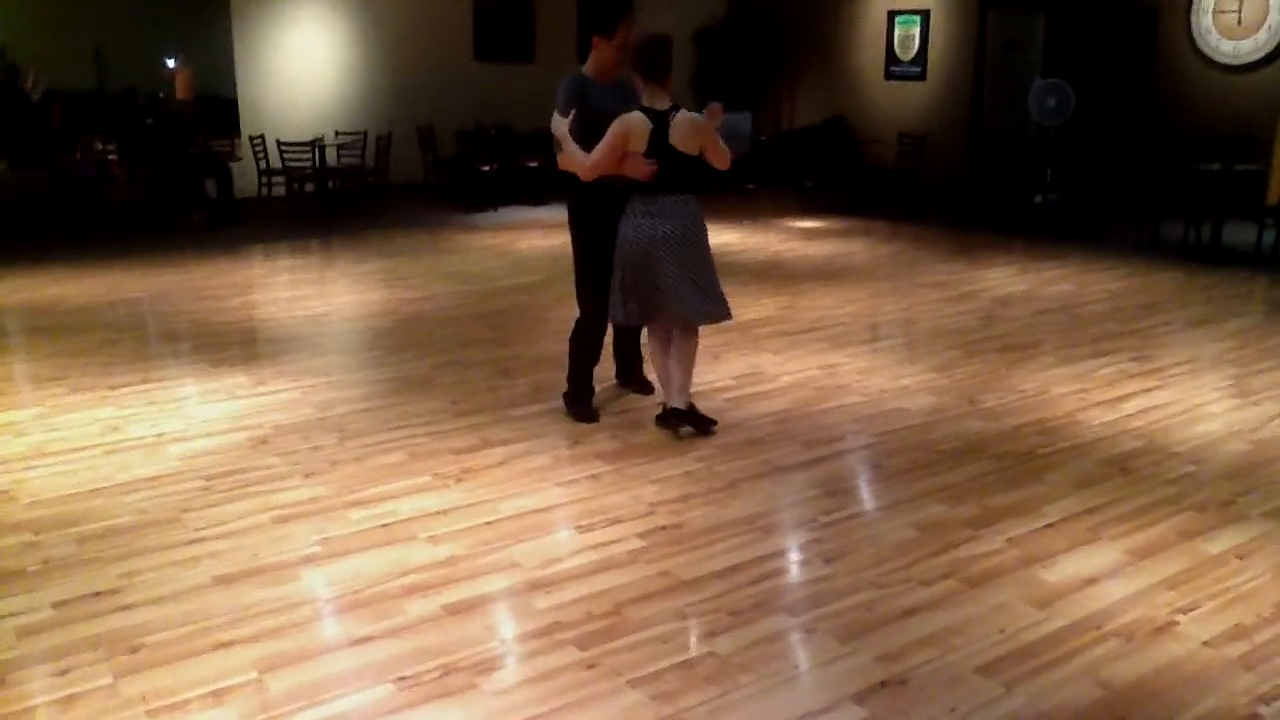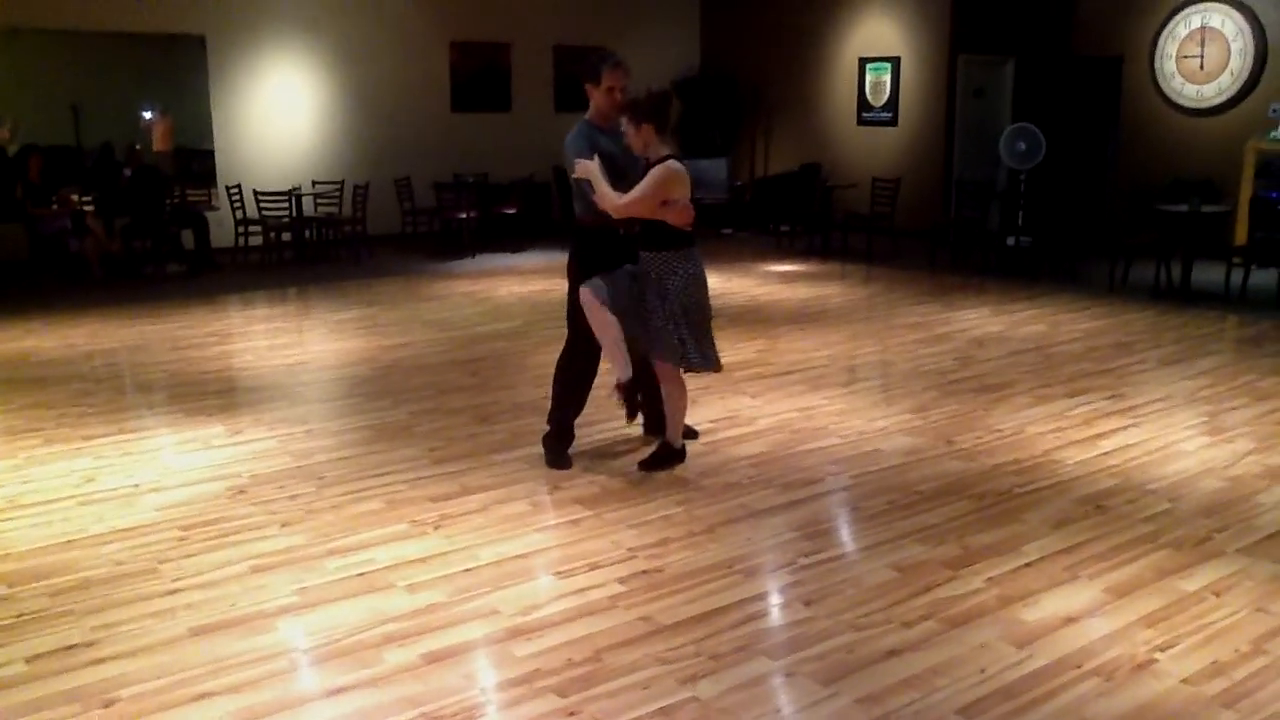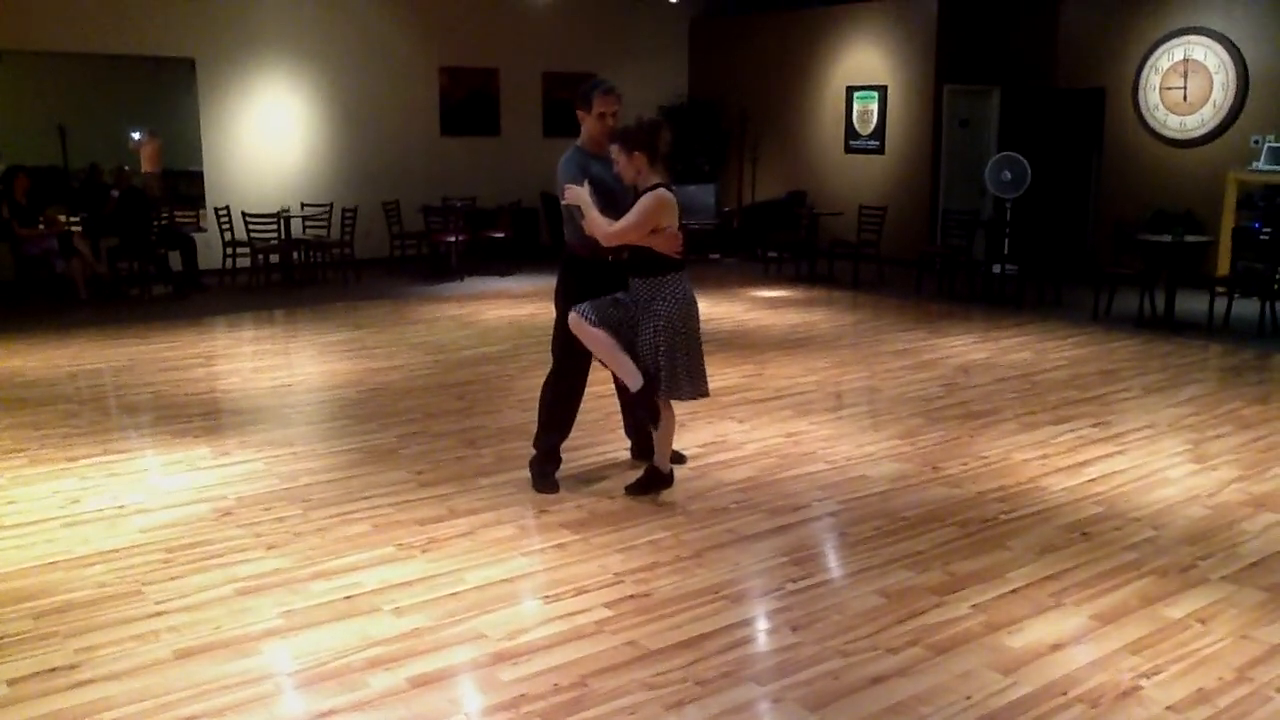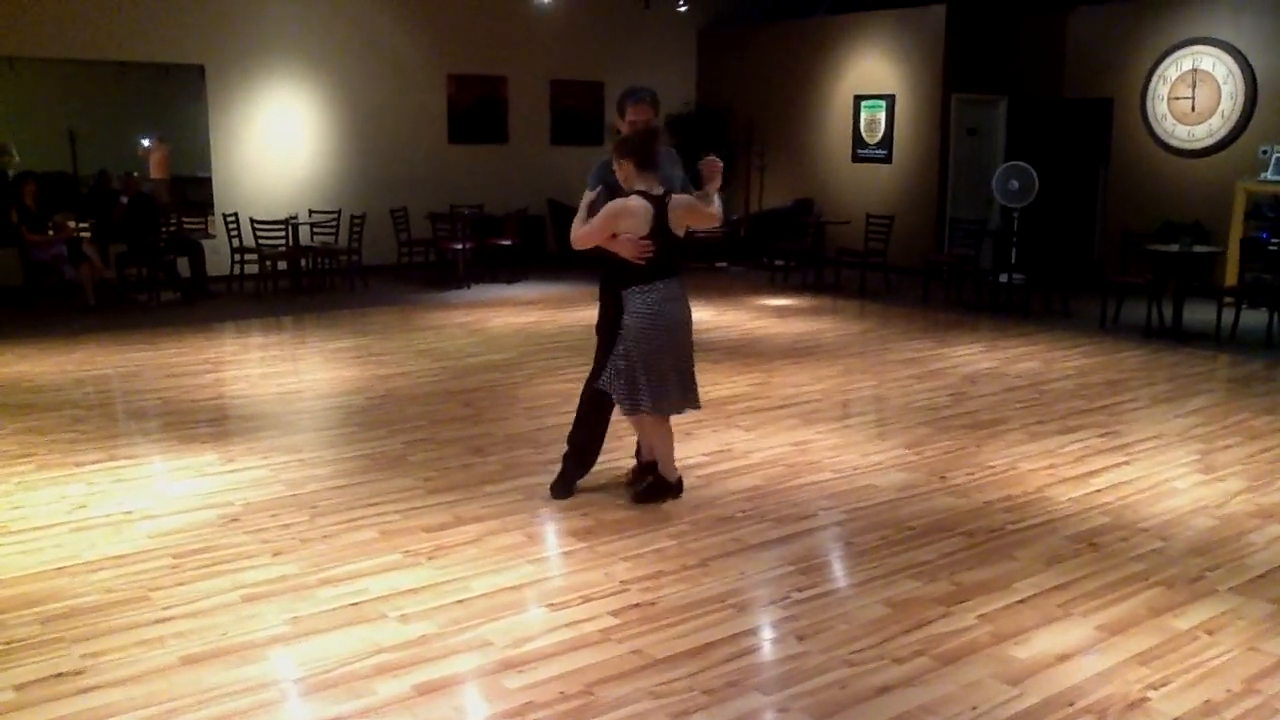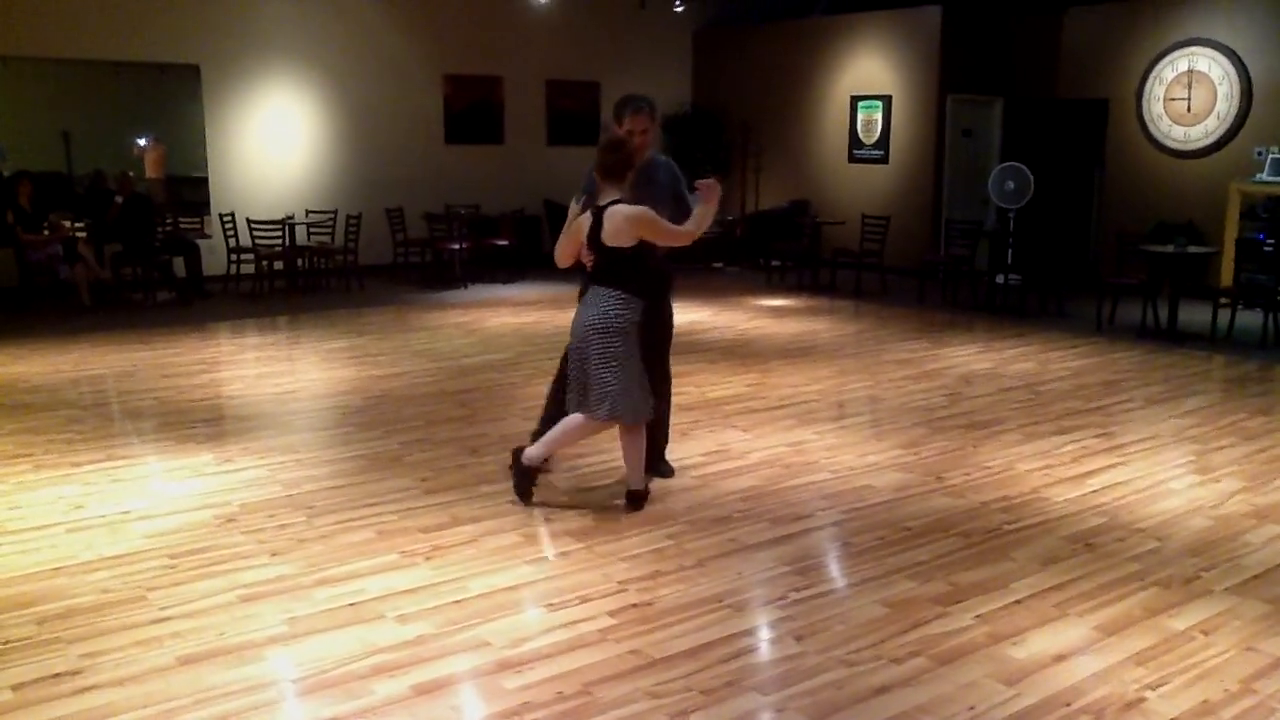
dt=1s
person 1, frame 1
left shoulder: (626, 86)
right shoulder: (575, 90)
right wrist: (624, 166)
left hip: (629, 199)
right hip: (593, 204)
right knee: (596, 301)
left ankle: (628, 367)
right ankle: (578, 392)
person 1, frame 2
left shoulder: (624, 132)
right shoulder: (580, 140)
right wrist: (664, 213)
left hip: (629, 245)
right hip: (594, 248)
right knee: (584, 345)
left ankle: (656, 418)
right ankle: (558, 436)
person 1, frame 3
left shoulder: (618, 158)
right shoulder: (573, 165)
right wrist: (651, 241)
left hip: (619, 272)
right hip: (583, 275)
right knee: (569, 369)
left ankle: (645, 442)
right ankle: (544, 459)
person 1, frame 4
left shoulder: (669, 159)
right shoulder: (607, 170)
left wrist: (711, 183)
right wrist: (616, 244)
right hip: (622, 279)
right knee: (608, 370)
right ankle: (574, 465)
person 1, frame 5
left shoulder: (666, 171)
right shoulder: (596, 175)
left elbow: (687, 224)
right wrist: (583, 252)
left hip: (650, 279)
left knee: (654, 369)
left ankle: (653, 453)
right ankle: (540, 443)
person 2, frame 1
left shoulder: (628, 124)
right shoulder: (693, 122)
left elbow: (588, 170)
right elbow: (723, 162)
left wrist: (563, 134)
right wrist: (713, 126)
left hip: (641, 225)
right hip: (683, 223)
left knee: (656, 321)
right knee: (686, 320)
left ankle: (673, 403)
right ankle: (681, 402)
person 2, frame 2
left shoulder: (669, 171)
right shoulder: (656, 169)
left elbow: (619, 208)
right elbow: (631, 210)
left wrist: (594, 174)
left hip: (675, 275)
right hip: (649, 270)
left knee: (667, 364)
right knee: (590, 296)
left ankle: (674, 445)
right ankle: (627, 373)
person 2, frame 3
left shoulder: (658, 198)
right shoulder: (650, 195)
left elbow: (609, 236)
left wrist: (584, 200)
left hip: (664, 300)
right hip: (644, 297)
left knee: (659, 393)
right knee: (579, 318)
left ankle: (661, 470)
right ankle: (642, 385)
person 2, frame 4
left shoulder: (622, 208)
right shoulder: (681, 204)
left elbow: (578, 241)
right elbow: (714, 217)
left wrist: (585, 204)
right wrist: (712, 189)
left hip: (644, 308)
right hip: (673, 303)
left knee: (646, 403)
right knee: (647, 397)
left ankle: (669, 477)
right ankle: (653, 462)
person 2, frame 5
left shoulder: (585, 219)
right shoulder: (635, 216)
left elbow: (562, 260)
right elbow: (686, 236)
right wrist: (709, 204)
left hip: (595, 312)
right hip: (615, 318)
left knee: (630, 405)
right knee: (603, 412)
left ankle: (636, 486)
right ankle: (529, 457)
